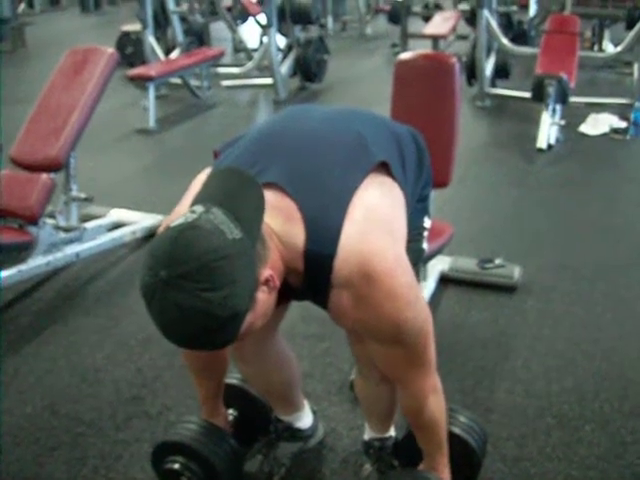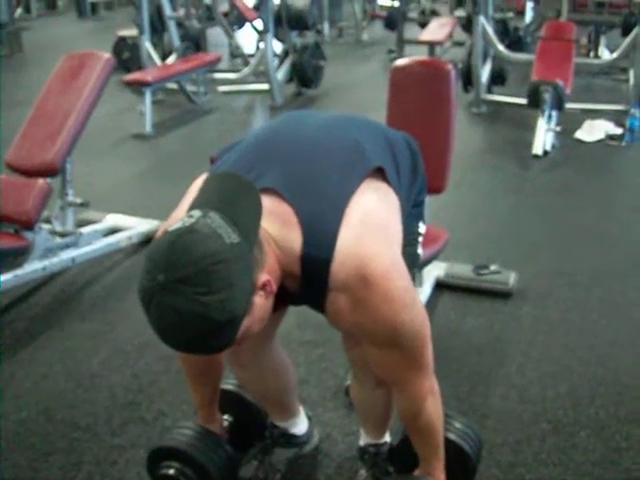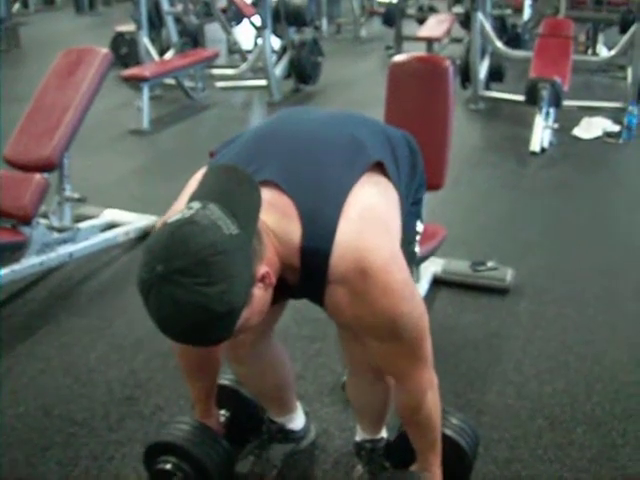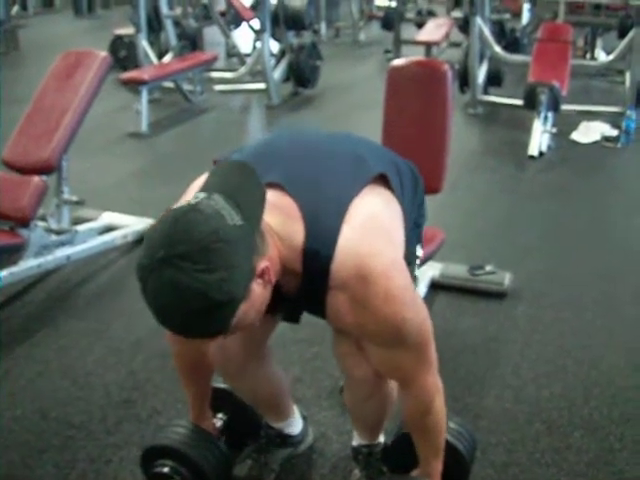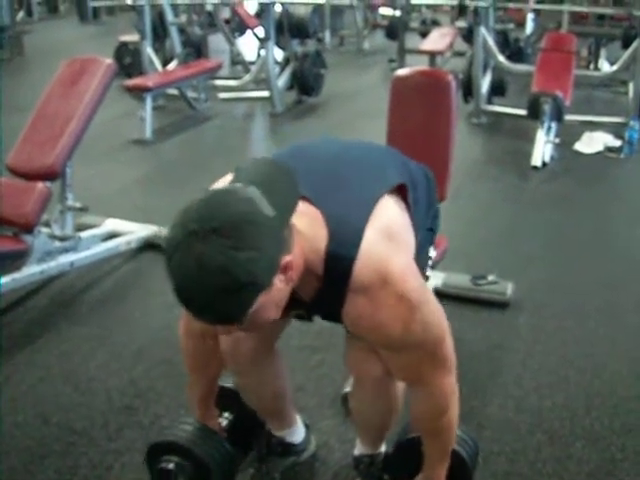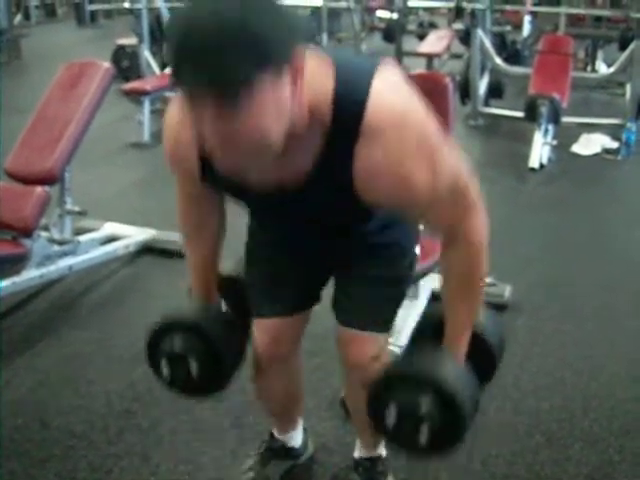
dt=0.4s
person 1, frame 1
left shoulder: (365, 270)
right shoulder: (181, 237)
left elbow: (418, 380)
right elbow: (200, 331)
right wrist: (212, 414)
left knee: (373, 350)
right knee: (246, 340)
left ankle: (380, 444)
right ankle: (296, 425)
person 1, frame 2
left shoulder: (363, 273)
right shoulder: (178, 242)
left elbow: (414, 383)
right elbow: (195, 334)
right wrist: (207, 419)
left knee: (370, 355)
right knee: (244, 347)
left ankle: (376, 448)
right ankle: (291, 431)
person 1, frame 3
left shoulder: (362, 266)
right shoulder: (180, 234)
left elbow: (414, 375)
right elbow: (194, 334)
right wrist: (205, 415)
left knee: (365, 352)
right knee: (242, 343)
left ankle: (372, 444)
right ankle: (288, 427)
person 1, frame 4
left shoulder: (364, 272)
right shoulder: (189, 238)
left elbow: (420, 380)
right elbow: (188, 335)
right wrist: (199, 419)
left knee: (362, 366)
right knee: (229, 352)
left ankle: (369, 448)
right ankle: (287, 431)
person 1, frame 5
left shoulder: (380, 280)
right shoulder: (214, 241)
left elbow: (436, 382)
right elbow: (200, 335)
right wrist: (206, 420)
left knee: (372, 365)
right knee: (242, 349)
right ankle: (288, 439)
person 1, frame 6
left shoulder: (385, 129)
right shoulder: (188, 130)
left elbow: (463, 223)
right elbow: (199, 207)
left wrist: (455, 352)
right wrist: (204, 300)
left hip: (373, 225)
right hip: (280, 223)
left knee: (361, 352)
right knee: (268, 348)
